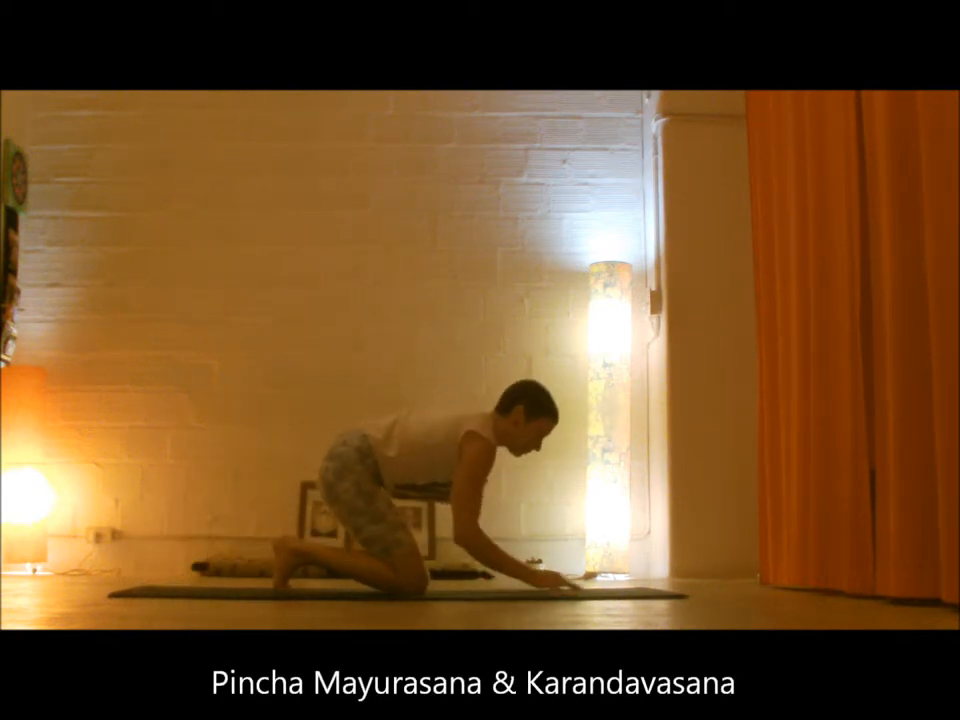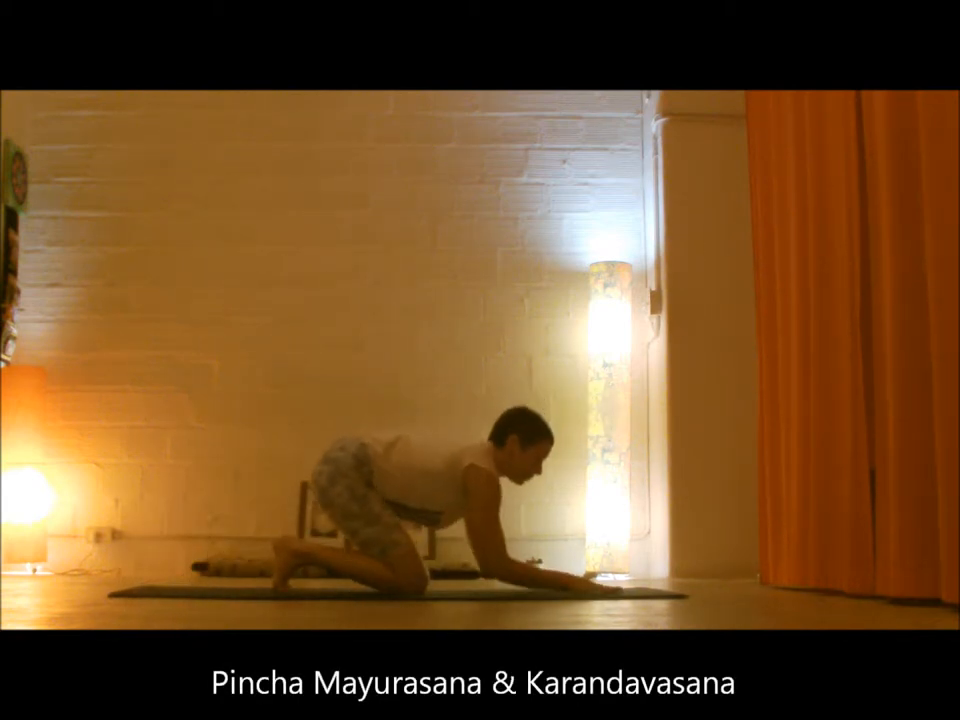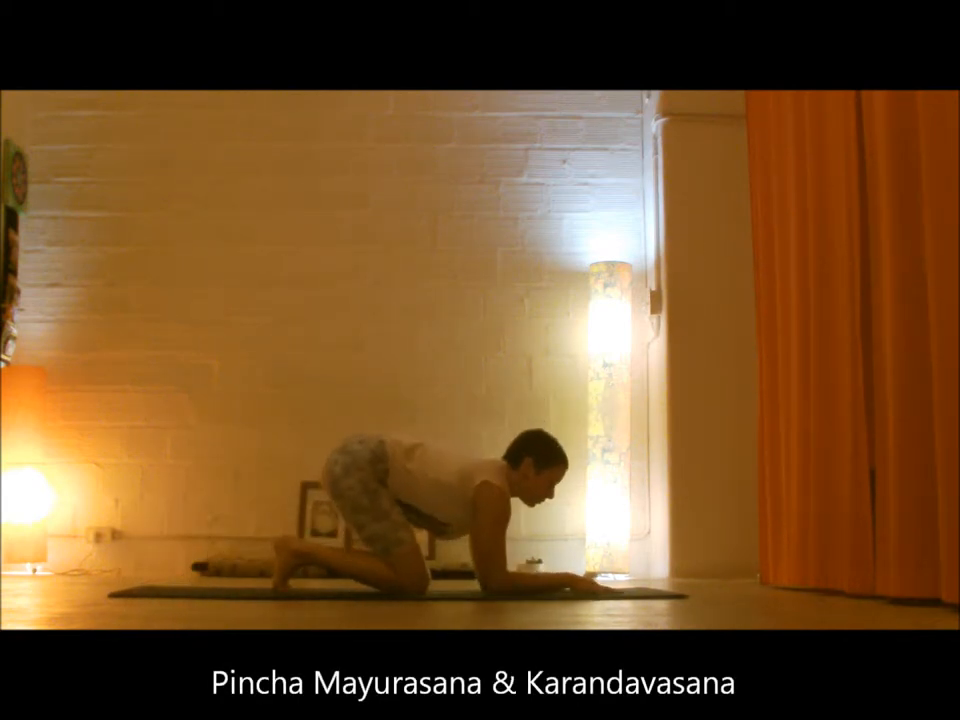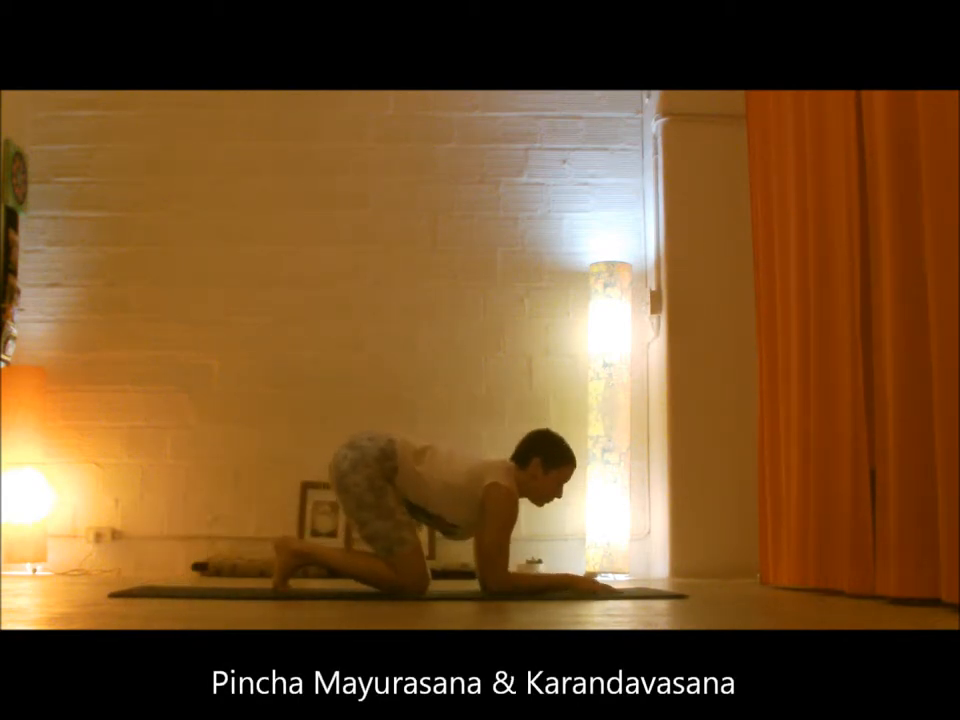
dt=0.3s
person 1, frame 1
left shoulder: (476, 436)
right shoulder: (480, 443)
left elbow: (464, 525)
right elbow: (464, 531)
left wrist: (516, 572)
right wrist: (529, 574)
left hip: (352, 460)
right hip: (352, 466)
left knee: (403, 570)
right knee: (411, 582)
left ankle: (299, 551)
right ankle: (299, 551)
person 1, frame 2
left shoulder: (475, 464)
right shoulder: (482, 475)
left elbow: (488, 561)
right elbow: (495, 564)
left wrist: (557, 582)
right wrist: (569, 581)
left hip: (346, 466)
right hip: (345, 472)
left knee: (406, 573)
right knee: (411, 581)
left ankle: (300, 551)
right ankle: (300, 552)
person 1, frame 3
left shoulder: (487, 478)
right shoulder: (494, 493)
left elbow: (488, 575)
right elbow: (495, 580)
left wrist: (560, 583)
right wrist: (570, 580)
left hip: (358, 459)
right hip: (359, 466)
left knee: (406, 575)
right knee: (413, 582)
left ankle: (299, 551)
right ankle: (300, 552)
person 1, frame 4
left shoulder: (495, 480)
right shoulder: (503, 493)
left elbow: (488, 577)
right elbow: (496, 580)
left wrist: (561, 583)
right wrist: (570, 580)
left hip: (365, 457)
right hip: (366, 464)
left knee: (409, 576)
right knee: (413, 583)
left ankle: (300, 553)
right ankle: (300, 552)
